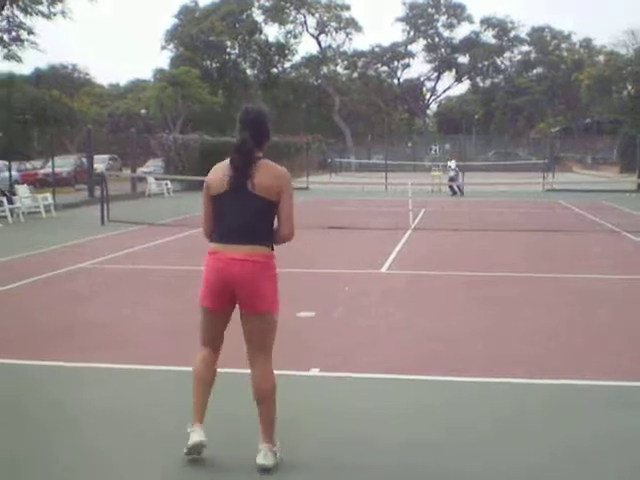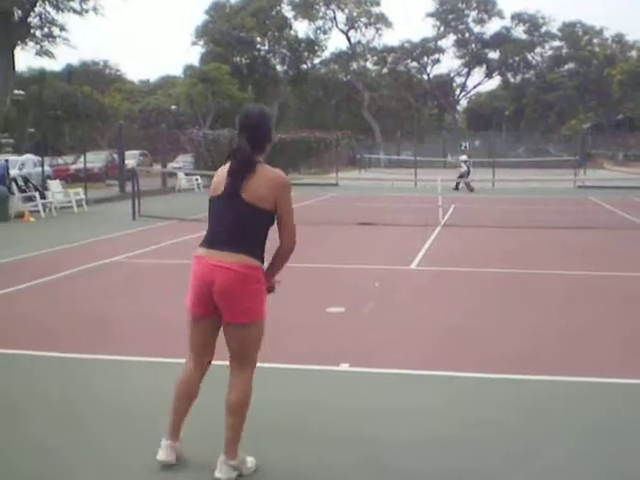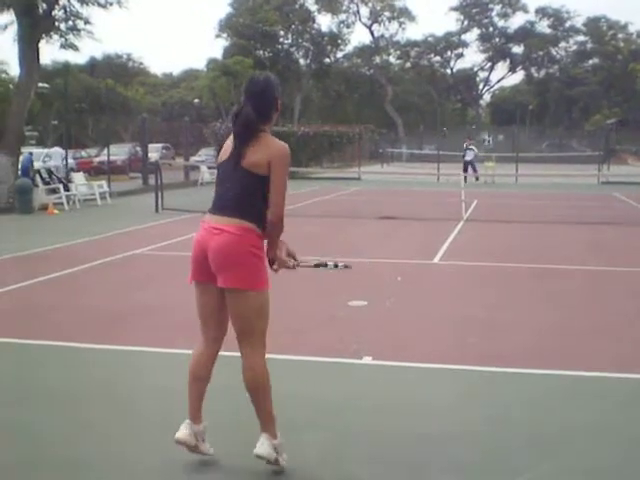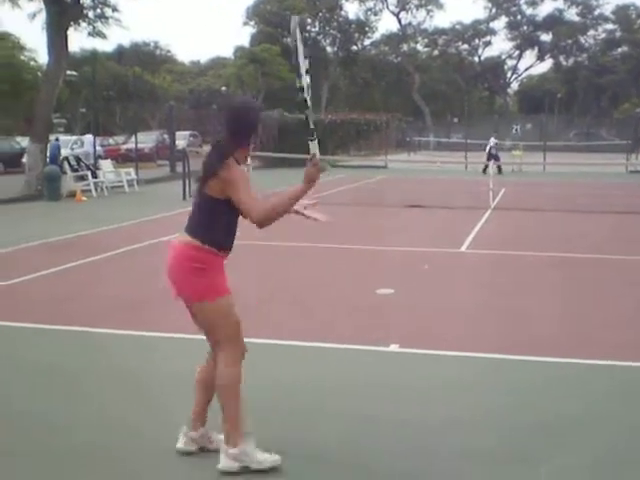
dt=0.5s
person 1, frame 1
left shoulder: (216, 173)
right shoulder: (278, 175)
left elbow: (208, 231)
right elbow: (286, 233)
left hip: (217, 266)
right hip: (255, 269)
left knee: (208, 349)
right knee: (260, 360)
left ankle: (197, 428)
right ankle: (268, 446)
person 1, frame 2
left shoulder: (221, 174)
right shoulder: (276, 180)
left elbow: (223, 224)
right elbow: (288, 242)
right wrist: (270, 276)
left hip: (204, 269)
right hip: (241, 278)
left knee: (196, 363)
right knee: (242, 369)
left ankle: (170, 443)
person 1, frame 3
left shoulder: (231, 141)
right shoulder: (276, 149)
right elbow: (275, 215)
left wrist: (272, 245)
right wrist: (276, 252)
left hip: (207, 236)
right hip: (238, 244)
left knee: (210, 338)
right knee: (253, 347)
left ankle: (194, 424)
right ankle: (268, 437)
person 1, frame 4
left shoulder: (223, 163)
right shoulder: (231, 170)
left elbow: (248, 210)
right elbow: (260, 217)
left wrist: (292, 205)
right wrist: (305, 184)
left hip: (189, 260)
right hip: (196, 264)
left knee: (222, 346)
right knee: (232, 349)
left ankle: (195, 431)
right ankle: (236, 448)
